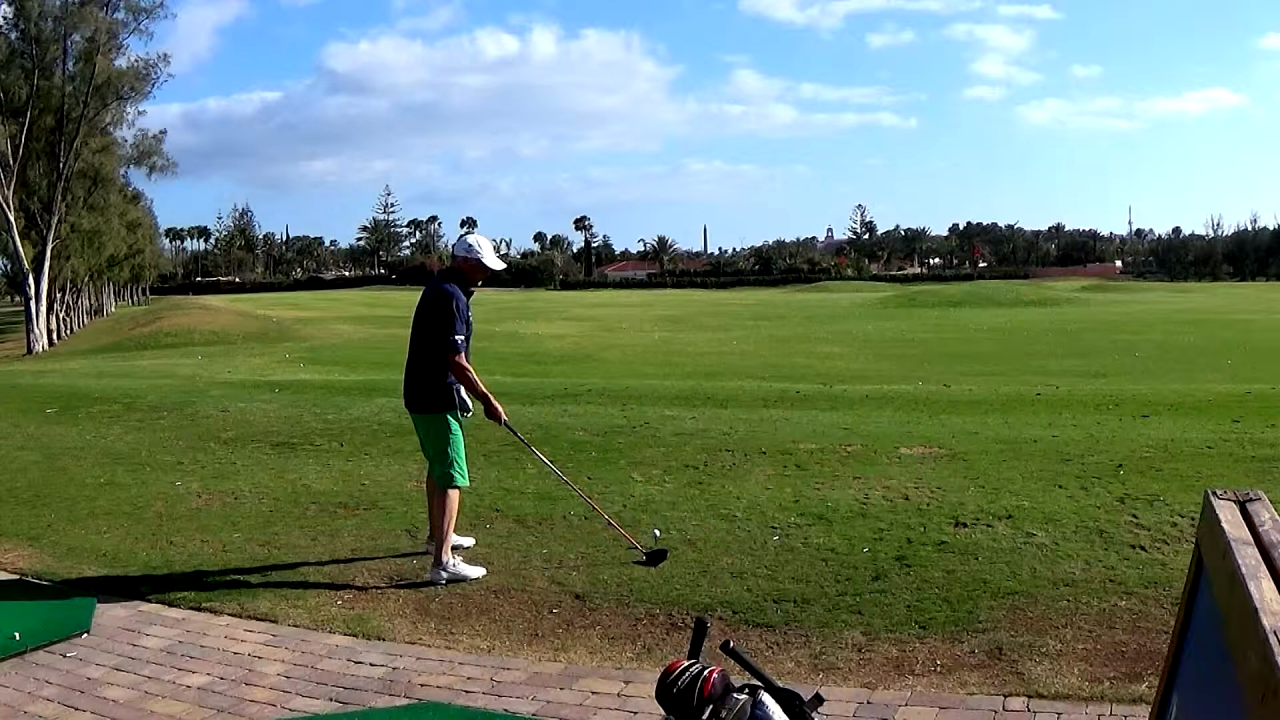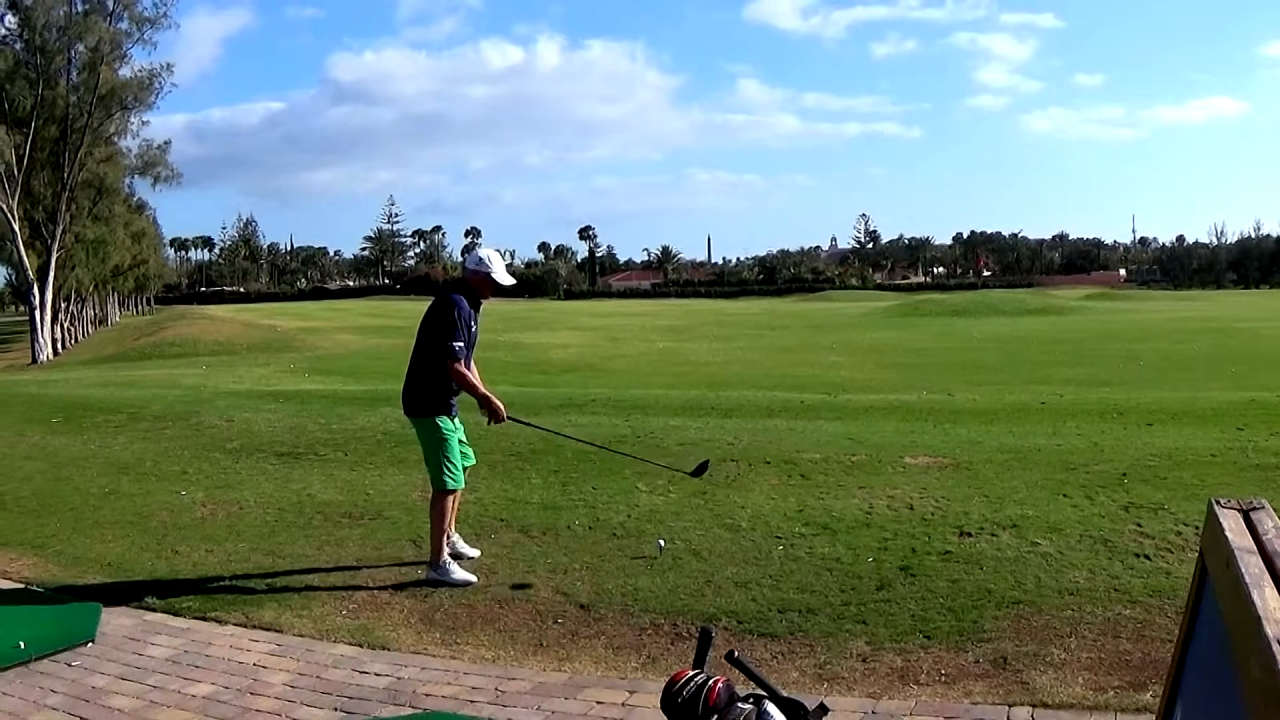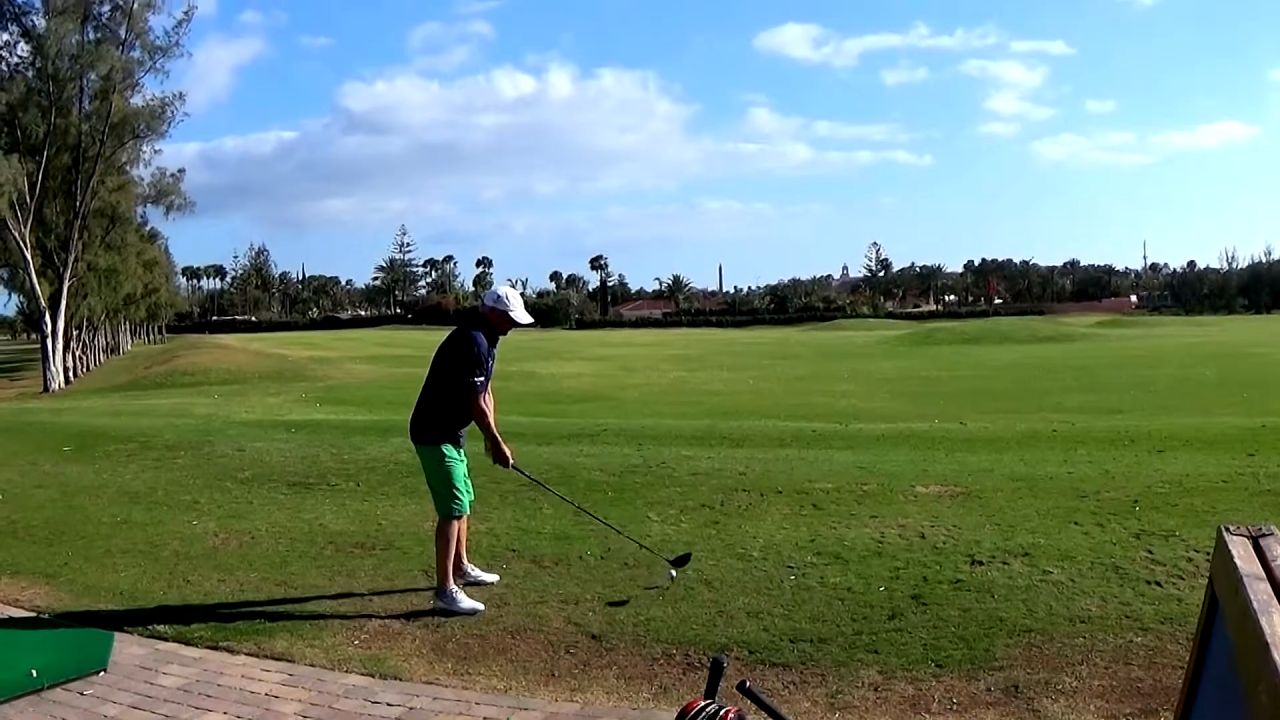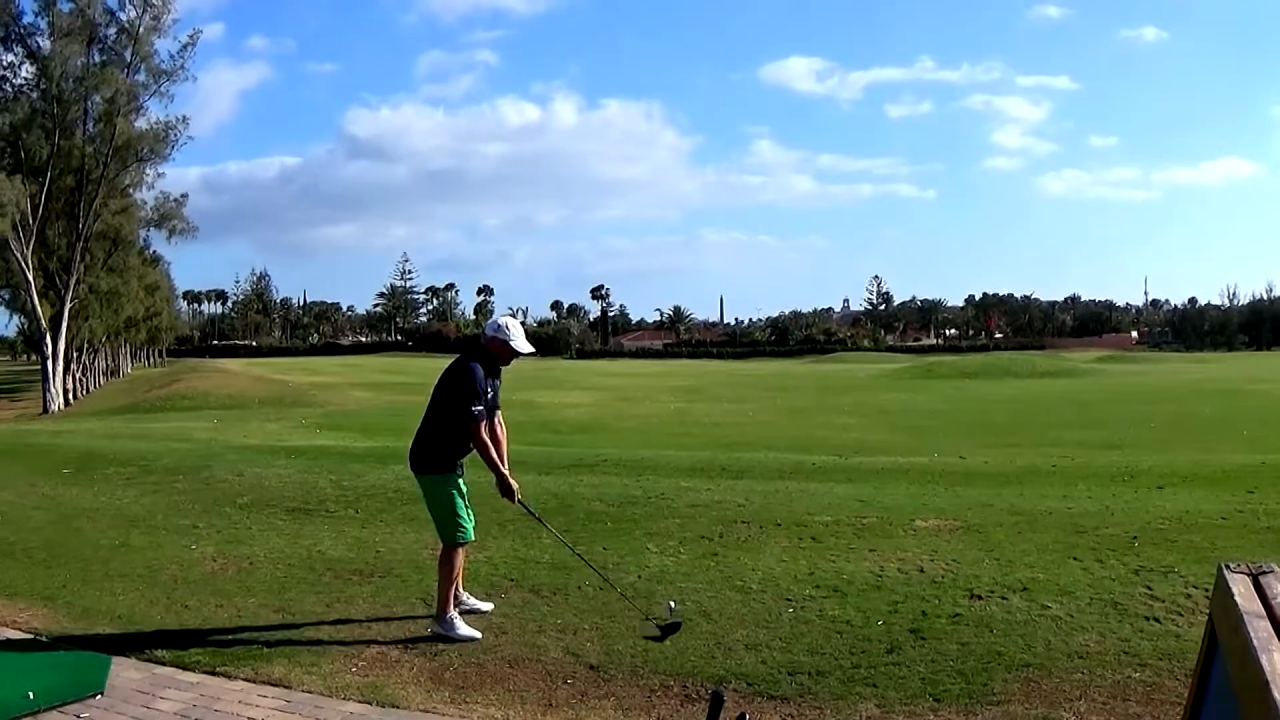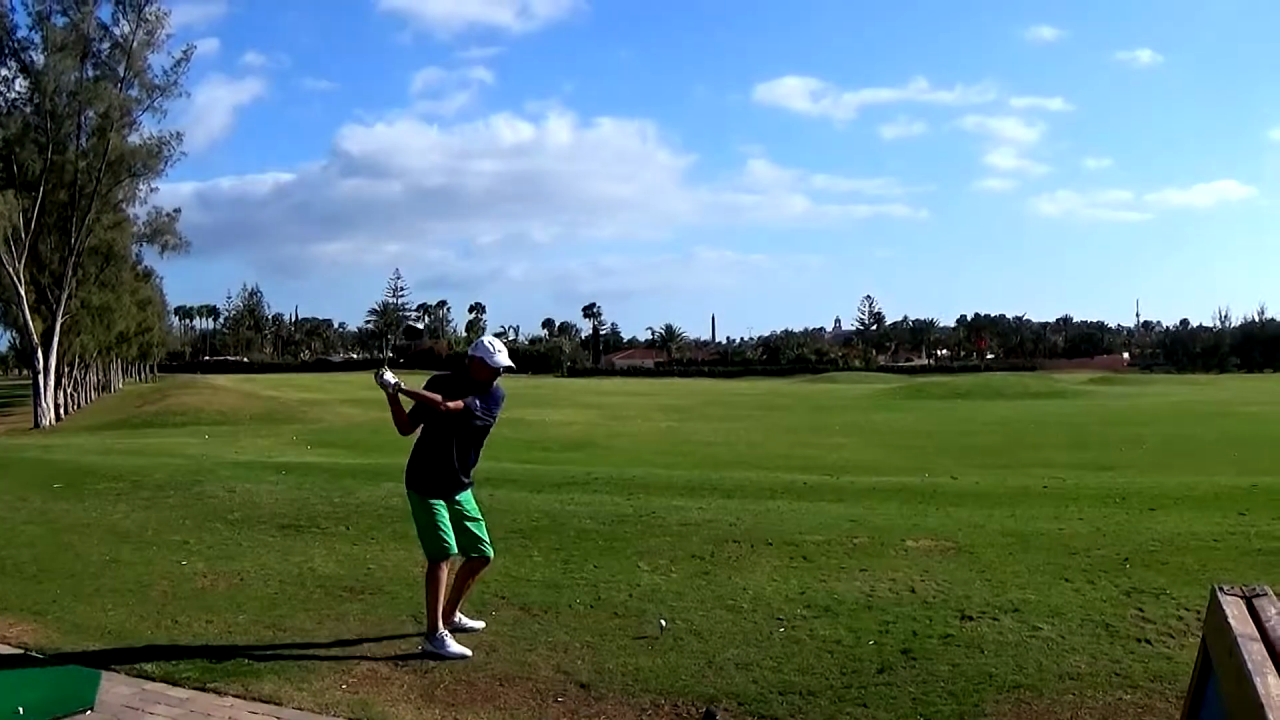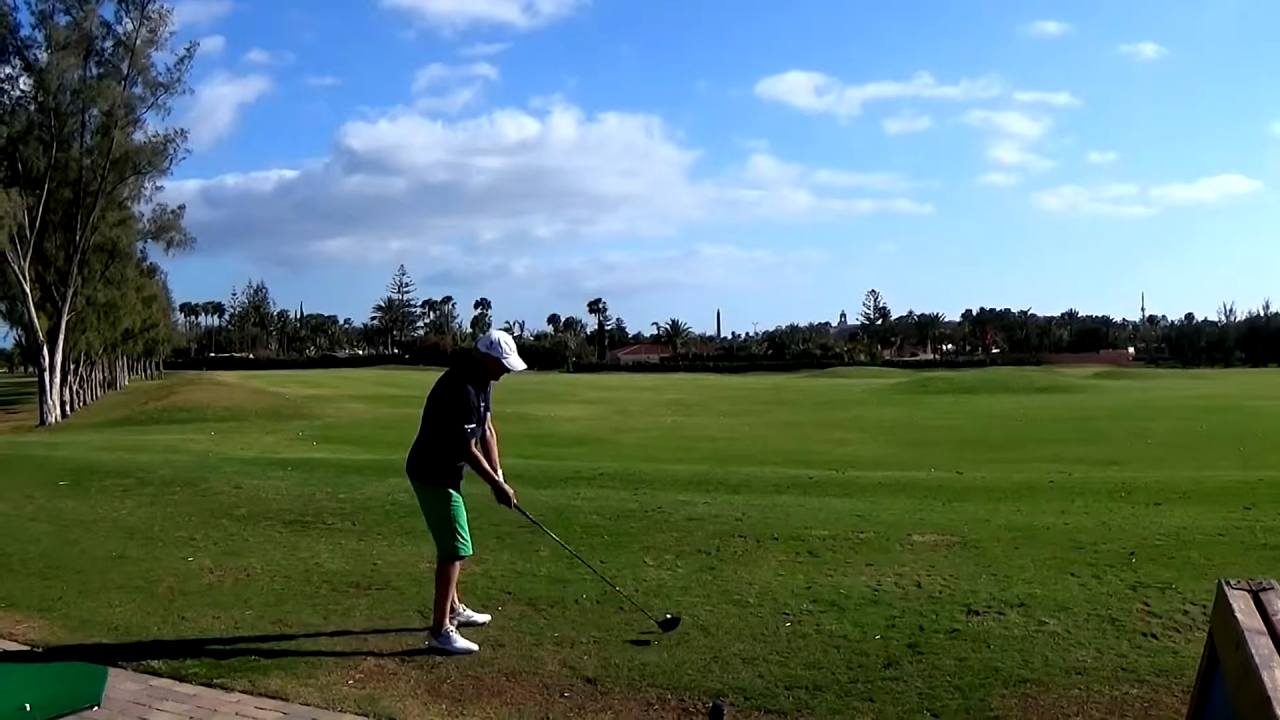
dt=0.7s
person 1, frame 1
left shoulder: (441, 288)
right shoulder: (451, 297)
right elbow: (457, 362)
left wrist: (459, 390)
right wrist: (489, 401)
left hip: (422, 393)
right hip: (435, 398)
left knee: (438, 467)
right knee: (452, 477)
left ankle: (439, 535)
right ankle: (444, 561)
person 1, frame 2
left shoulder: (466, 303)
right shoulder: (454, 306)
left elbow: (464, 360)
right elbow: (455, 369)
left wrist: (485, 396)
right wrist: (489, 399)
left hip: (440, 400)
right hip: (429, 404)
left knee: (461, 465)
right knee: (447, 481)
left ankle: (449, 537)
right ankle: (438, 561)
person 1, frame 3
left shoulder: (482, 337)
right shoulder: (472, 342)
left elbow: (485, 393)
right elbow: (477, 404)
left wrist: (491, 439)
right wrist: (498, 444)
left hip: (447, 430)
right hip: (435, 433)
left knee: (462, 501)
right knee: (453, 508)
left ankle: (461, 567)
right ankle: (445, 589)
person 1, frame 4
left shoulder: (491, 371)
right shoulder: (470, 372)
left elbow: (496, 423)
right elbow: (478, 435)
left wrist: (505, 469)
right wrist: (502, 477)
left hip: (448, 460)
right hip: (434, 462)
left knee: (462, 529)
right knee: (458, 535)
left ankle: (458, 596)
right ankle: (444, 616)
person 1, frame 5
left shoulder: (494, 396)
right shoulder: (439, 383)
left elbow: (447, 408)
right elbow: (406, 429)
left wrist: (403, 388)
right wrist: (393, 395)
left hip: (460, 486)
right hip: (425, 485)
left knee: (481, 554)
right knee: (443, 554)
left ankle: (450, 614)
right ankle: (435, 633)
person 1, frame 6
left shoulder: (482, 381)
right shoulder: (461, 388)
left elbow: (487, 430)
right elbow: (469, 450)
left wrist: (499, 476)
right wrist: (497, 485)
left hip: (443, 470)
right hip: (434, 473)
left knee: (454, 544)
right knee: (455, 549)
left ankle: (453, 608)
right ankle: (441, 630)
